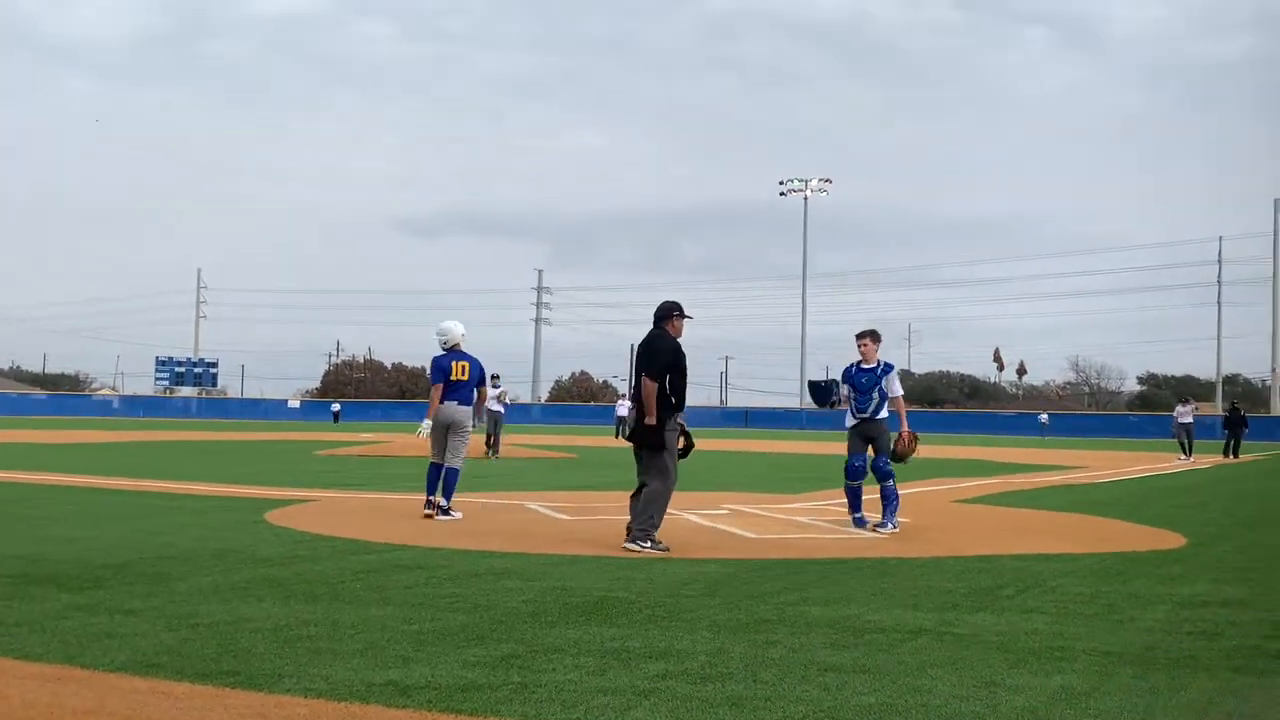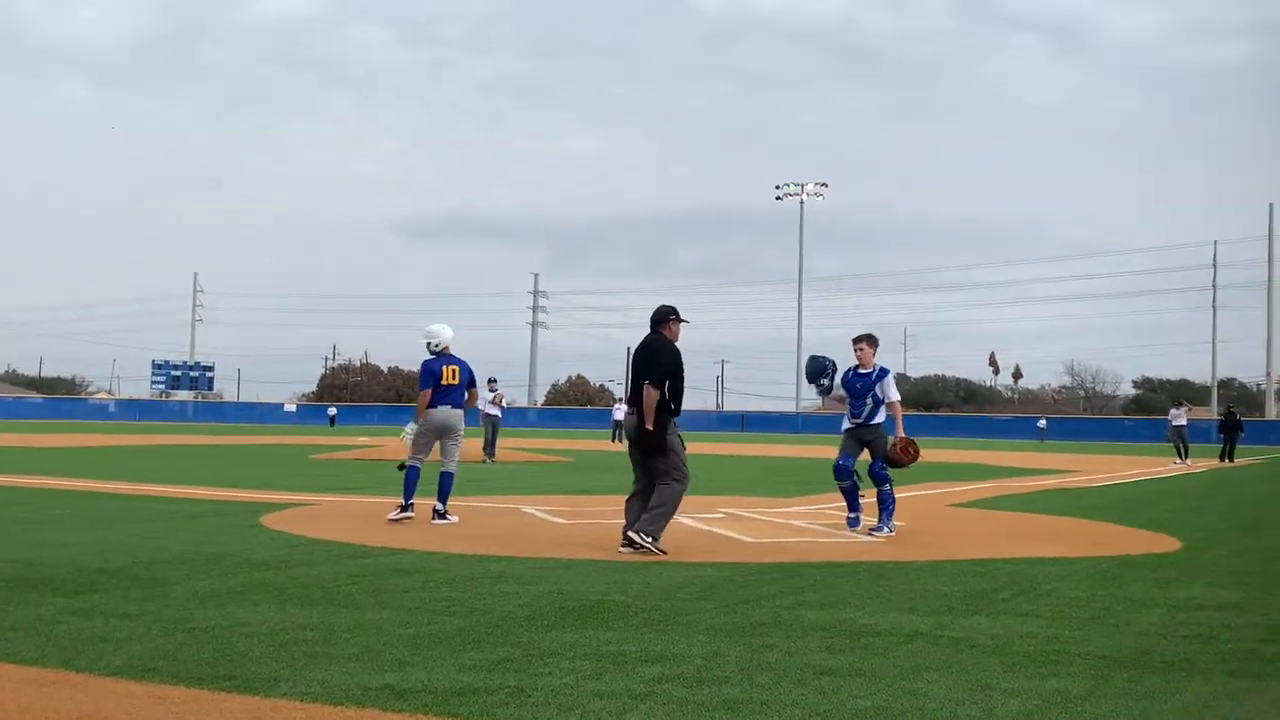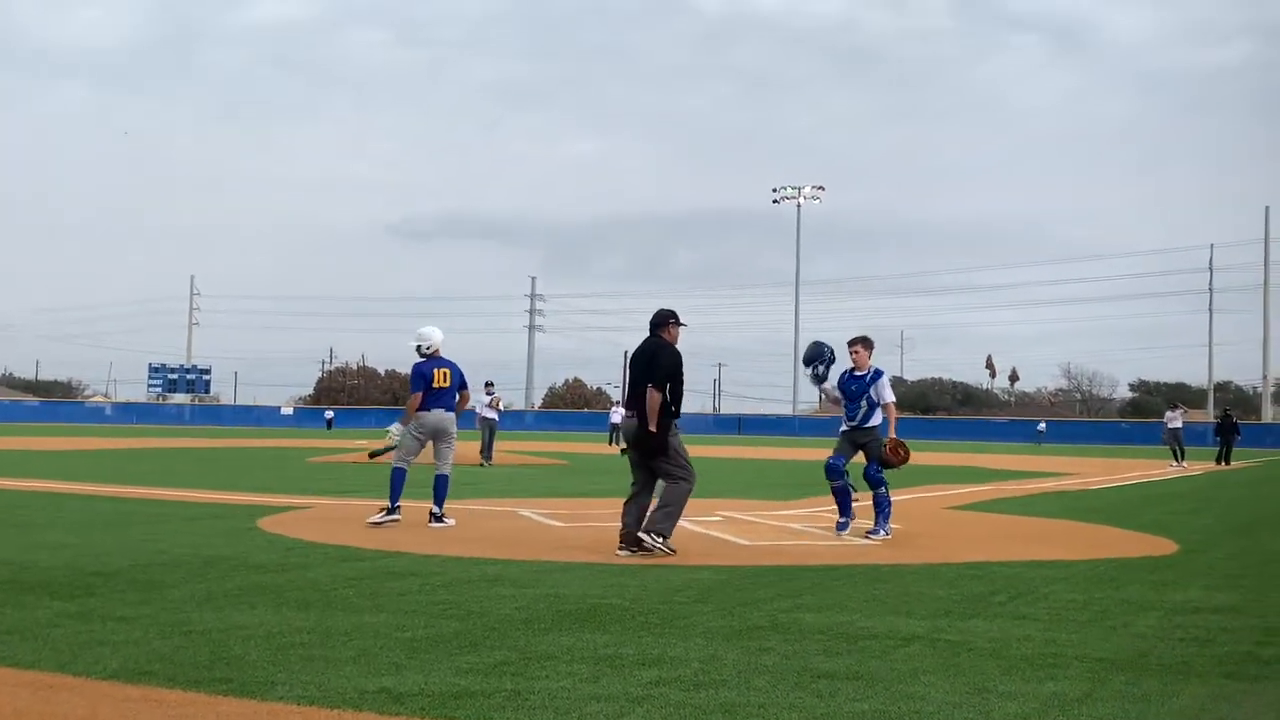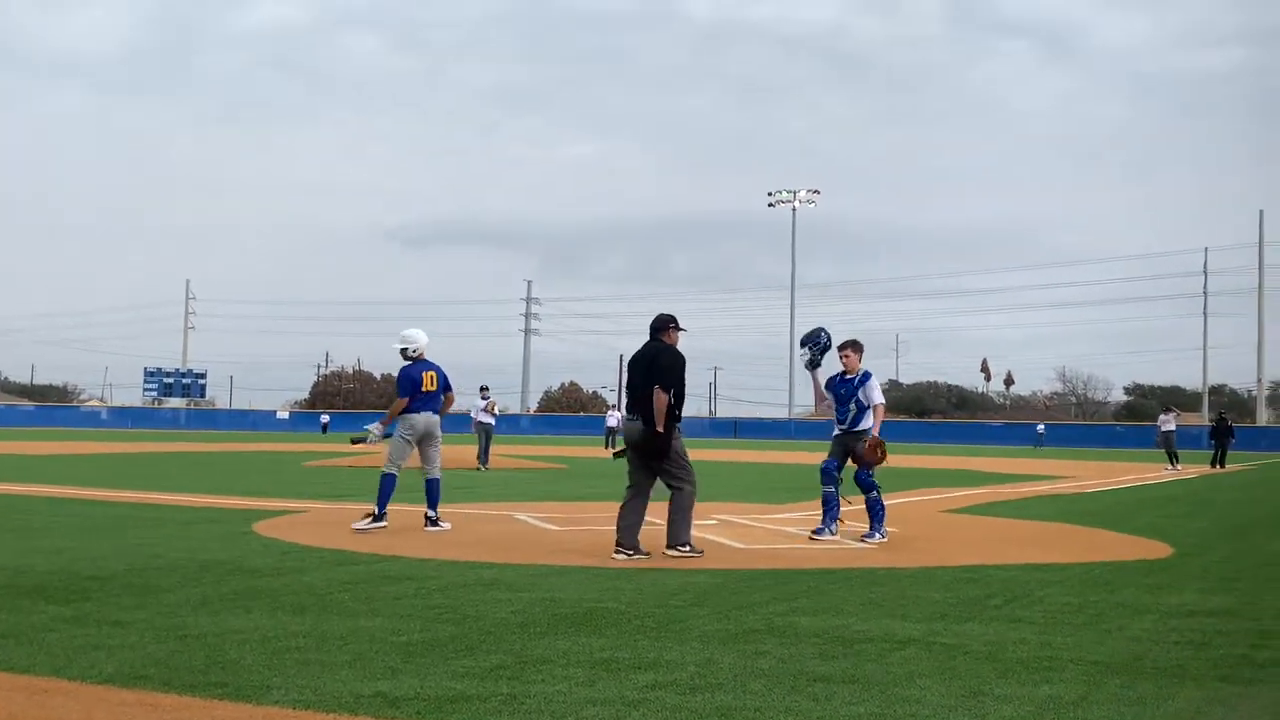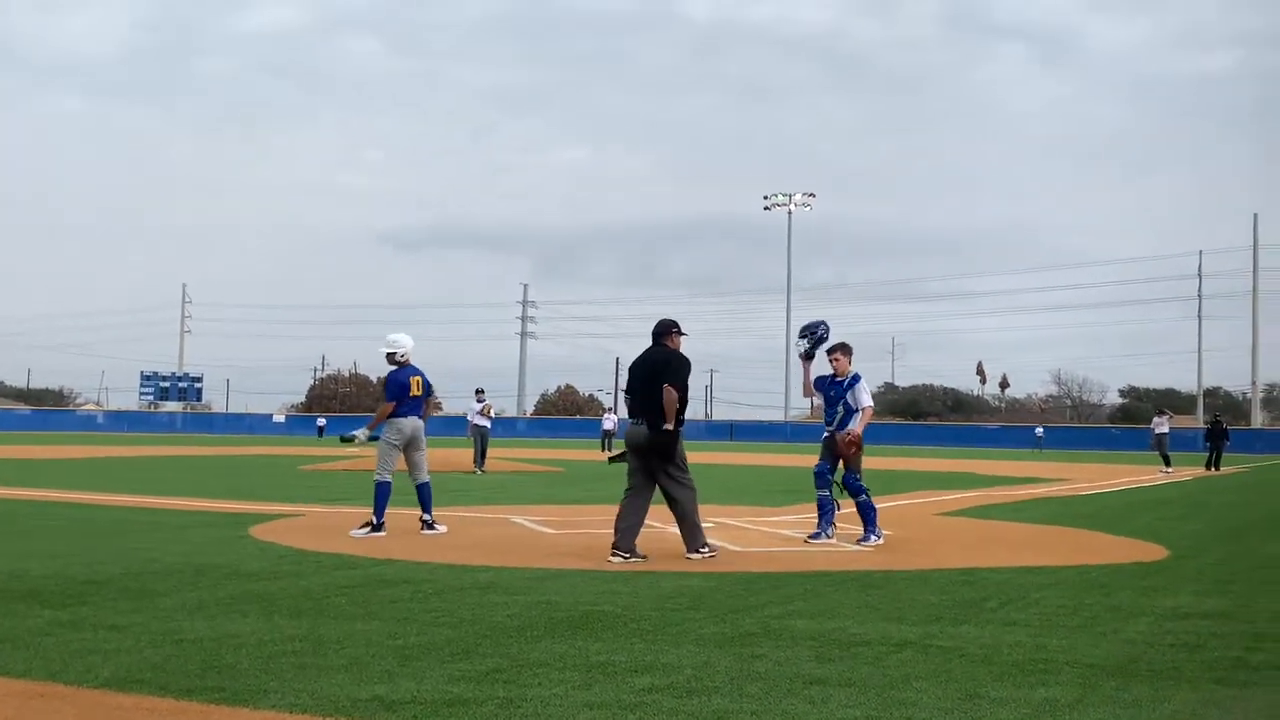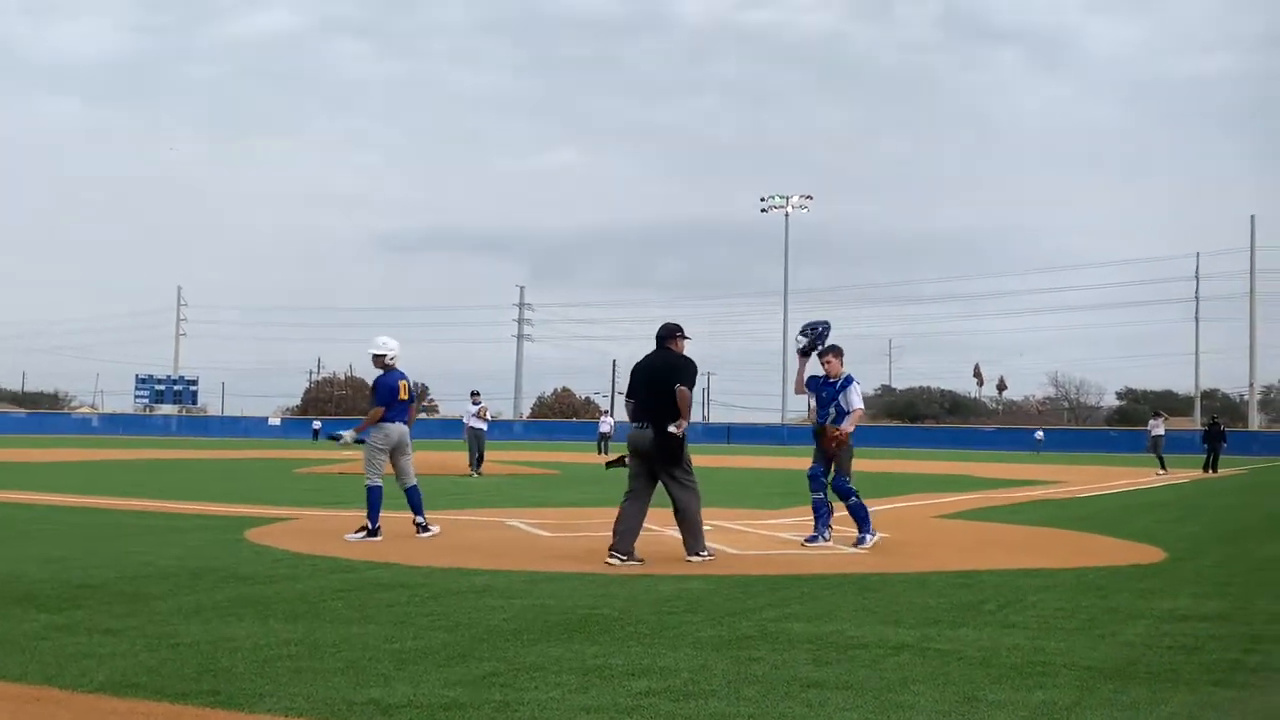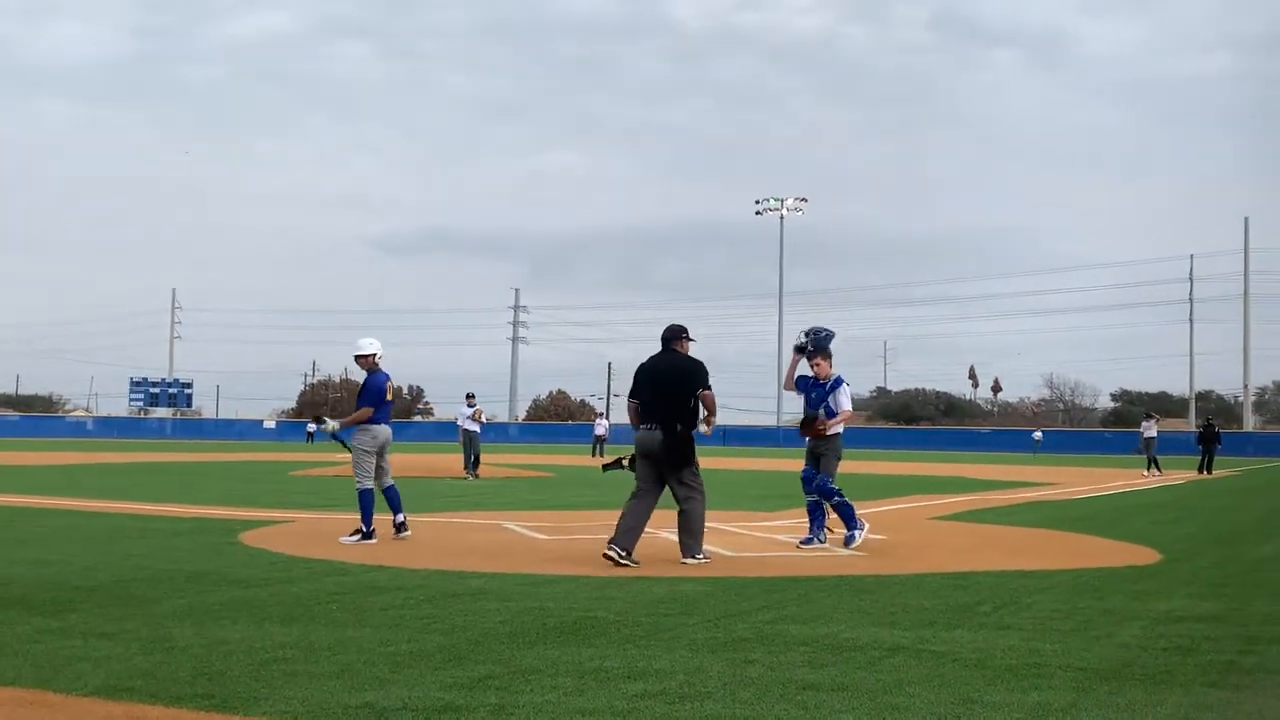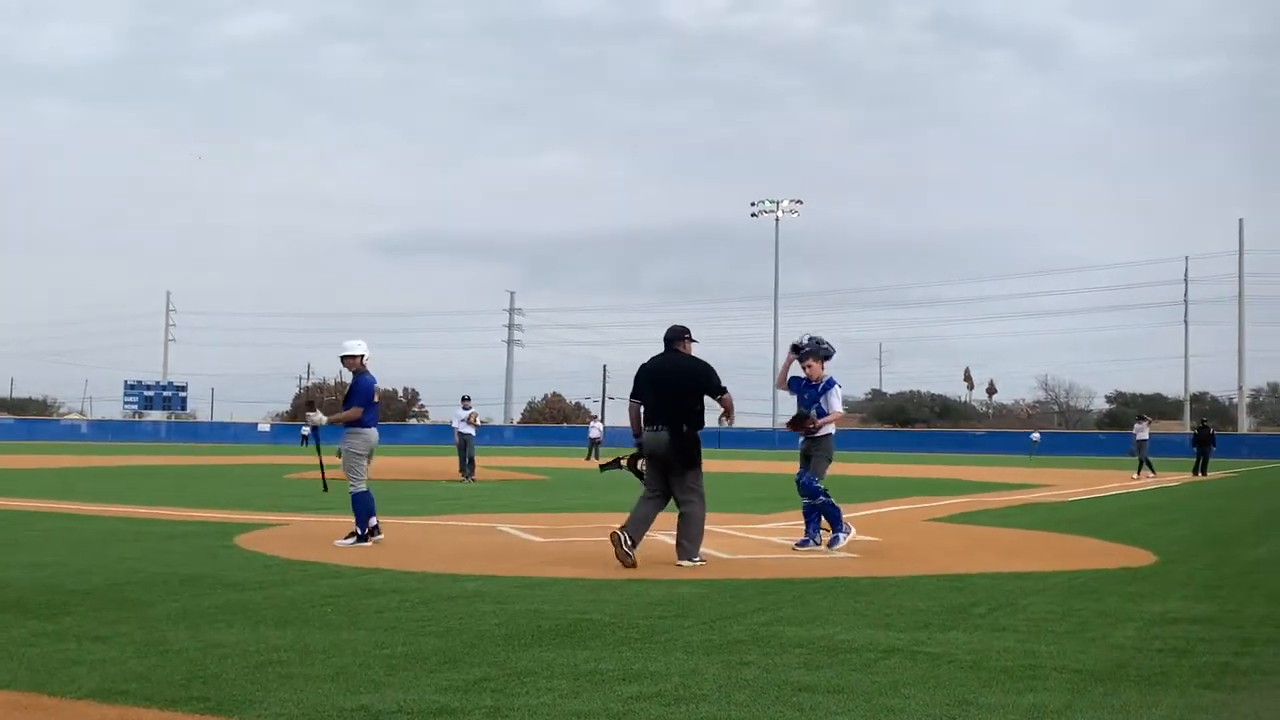
dt=0.1s
person 1, frame 1
left shoulder: (651, 341)
right shoulder: (666, 344)
right elbow: (649, 380)
left wrist: (673, 415)
right wrist: (652, 415)
left hip: (649, 419)
right hip: (658, 422)
left knee: (648, 478)
right knee: (661, 479)
left ankle: (637, 533)
right ankle: (641, 537)
person 1, frame 2
left shoulder: (643, 346)
right shoulder: (667, 349)
right elbow: (652, 388)
right wrist: (650, 425)
left hip: (635, 421)
right hip: (655, 424)
left knee: (644, 481)
right knee: (676, 479)
left ankle: (631, 538)
right ankle: (645, 531)
person 1, frame 3
left shoulder: (641, 350)
right shoulder: (667, 352)
right elbow: (654, 391)
right wrist: (652, 426)
left hip: (633, 423)
right hip: (656, 426)
left knee: (641, 484)
right knee: (683, 478)
left ankle: (629, 541)
right ankle: (655, 532)
person 1, frame 4
left shoulder: (638, 355)
right shoulder: (672, 355)
right elbow: (660, 392)
right wrist: (660, 427)
left hip: (632, 426)
right hip: (655, 429)
left knee: (638, 487)
right knee: (684, 484)
left ankle: (625, 546)
right ankle: (679, 543)
person 1, frame 5
left shoulder: (639, 360)
right shoulder: (677, 359)
left elbow: (628, 398)
right elbow: (670, 391)
right wrist: (670, 423)
left hip: (634, 431)
right hip: (660, 433)
left knee: (636, 491)
right knee: (682, 489)
left ankle: (622, 548)
right ankle: (697, 546)
person 1, frame 6
left shoulder: (642, 364)
right shoulder: (683, 363)
left elbow: (630, 403)
right elbow: (683, 390)
right wrist: (685, 418)
left hip: (638, 434)
right hip: (666, 437)
left knee: (636, 494)
right knee: (686, 493)
left ankle: (620, 549)
right ankle: (696, 549)
person 1, frame 7
left shoulder: (645, 366)
right shoulder: (691, 364)
left elbow: (632, 405)
right elbow: (705, 393)
left wrist: (641, 432)
right wrist: (711, 416)
left hip: (646, 437)
right hip: (674, 440)
left knee: (642, 495)
right knee: (692, 495)
left ankle: (619, 546)
right ankle: (693, 551)
person 1, frame 8
left shoulder: (648, 366)
right shoulder: (697, 366)
left elbow: (634, 405)
right elbow: (724, 397)
left wrist: (639, 437)
right wrist: (729, 413)
left hip: (651, 437)
right hip: (679, 439)
left knee: (653, 494)
right knee: (691, 498)
left ankle: (628, 533)
right ankle: (688, 555)
person 2, frame 1
left shoulder: (887, 370)
right shoulder: (851, 371)
left elbow: (897, 399)
right elbow: (846, 398)
left wrist: (904, 426)
left hip: (879, 425)
right hip: (856, 426)
left knee: (883, 469)
right knee: (854, 468)
left ankle: (890, 518)
right ankle: (856, 511)
person 2, frame 2
left shoulder: (883, 374)
right shoulder: (849, 374)
left elbow: (894, 403)
right elbow: (844, 400)
left wrist: (900, 432)
right wrist: (830, 394)
left hip: (875, 430)
right hip: (852, 430)
left knee: (879, 473)
right knee: (842, 466)
left ankle: (886, 522)
right ankle: (854, 510)
person 2, frame 3
left shoulder: (878, 376)
right shoulder: (845, 377)
left elbow: (889, 405)
right elbow: (838, 402)
left wrist: (891, 433)
right wrist: (822, 387)
left hip: (870, 433)
right hip: (848, 432)
left knee: (874, 476)
right knee: (833, 466)
left ankle: (883, 525)
right ankle: (845, 514)
person 2, frame 4
left shoulder: (867, 379)
right shoulder: (837, 380)
left elbow: (879, 406)
right elbow: (822, 399)
left wrist: (875, 431)
right wrist: (814, 374)
left hip: (859, 436)
right hip: (839, 436)
left knee: (865, 479)
right knee: (828, 475)
left ankle: (878, 528)
right ankle: (829, 525)
person 2, frame 5
left shoulder: (856, 382)
right shoulder: (827, 381)
left elbow: (868, 409)
right elbow: (808, 393)
left wrist: (859, 429)
right wrist: (806, 368)
left hip: (849, 439)
right hip: (829, 438)
left knee: (852, 483)
right knee: (821, 478)
left ankle: (873, 531)
right ankle: (825, 529)
person 2, frame 6
left shoulder: (849, 384)
right shoulder: (820, 382)
left elbow: (858, 411)
right elbow: (798, 389)
left wrist: (845, 427)
right wrist: (802, 363)
left hip: (841, 441)
right hip: (821, 440)
left knee: (841, 485)
right knee: (816, 482)
left ankle: (867, 530)
right ankle: (822, 531)
person 2, frame 7
left shoulder: (839, 385)
right shoulder: (810, 383)
left elbow: (847, 413)
right elbow: (788, 386)
left wrist: (831, 423)
right wrist: (795, 360)
left hip: (830, 441)
right hip: (813, 441)
left knee: (825, 485)
right knee: (809, 485)
left ankle: (855, 525)
right ankle: (817, 533)
person 2, frame 8
left shoulder: (831, 386)
right shoulder: (801, 384)
left elbow: (838, 414)
right elbow: (780, 384)
left wrist: (820, 422)
right wrist: (790, 359)
left hip: (823, 442)
right hip: (806, 442)
left knee: (812, 484)
right knee: (804, 487)
left ankle: (841, 528)
right ankle: (813, 535)
person 3, frame 1
left shoulder: (439, 361)
right shoulder: (475, 363)
left elbow: (436, 391)
right elbow: (482, 394)
left wrist: (428, 419)
right wrist: (477, 416)
left hip: (442, 412)
right hip: (464, 413)
left knee: (437, 458)
right knee: (454, 461)
left ankle: (430, 502)
right ankle: (444, 507)
person 3, frame 2
left shoulder: (429, 365)
right shoulder: (464, 366)
left elbow: (426, 396)
right elbow: (474, 395)
left wrist: (414, 423)
left hip: (432, 416)
right hip: (455, 416)
left knee: (414, 460)
right knee: (449, 465)
left ankle: (407, 505)
right ankle: (440, 511)
person 3, frame 3
left shoulder: (420, 368)
right shoulder: (454, 368)
left elbow: (415, 399)
right elbow: (465, 397)
left wrist: (400, 425)
left hip: (423, 419)
right hip: (447, 420)
left knee: (401, 462)
right knee: (443, 468)
left ankle: (393, 508)
right ankle: (437, 514)
person 3, frame 4
left shoulder: (407, 371)
right shoulder: (437, 370)
left elbow: (401, 404)
right elbow: (449, 399)
left wrist: (380, 425)
left hip: (410, 421)
right hip: (432, 422)
left knee: (391, 467)
right knee: (432, 471)
left ankle: (379, 515)
right ankle: (432, 517)
person 3, frame 5
left shoulder: (395, 376)
right shoulder: (420, 375)
left elbow: (387, 408)
right elbow: (428, 404)
left wrist: (366, 430)
left hip: (396, 427)
right hip: (417, 426)
left knee: (383, 474)
right knee: (421, 476)
left ankle: (377, 524)
right ankle: (428, 521)
person 3, frame 6
left shoulder: (384, 380)
right shoulder: (404, 378)
left elbow: (377, 412)
right elbow: (413, 409)
left wrist: (354, 432)
left hip: (383, 430)
right hip: (402, 431)
left knee: (373, 479)
right knee: (408, 479)
left ankle: (372, 528)
right ankle: (421, 524)
person 3, frame 7
left shoulder: (372, 380)
right shoulder: (386, 379)
left elbow: (366, 413)
left wrist: (337, 425)
left hip: (369, 433)
right hip: (384, 432)
left knee: (364, 482)
right knee: (385, 480)
left ankle: (367, 531)
right ankle: (400, 523)
person 3, frame 8
left shoulder: (363, 381)
right shoulder: (365, 380)
left elbow: (356, 413)
left wrist: (324, 420)
left hip: (359, 436)
right hip: (366, 435)
left knee: (357, 485)
right knee: (359, 483)
left ankle: (362, 533)
right ankle: (372, 526)
